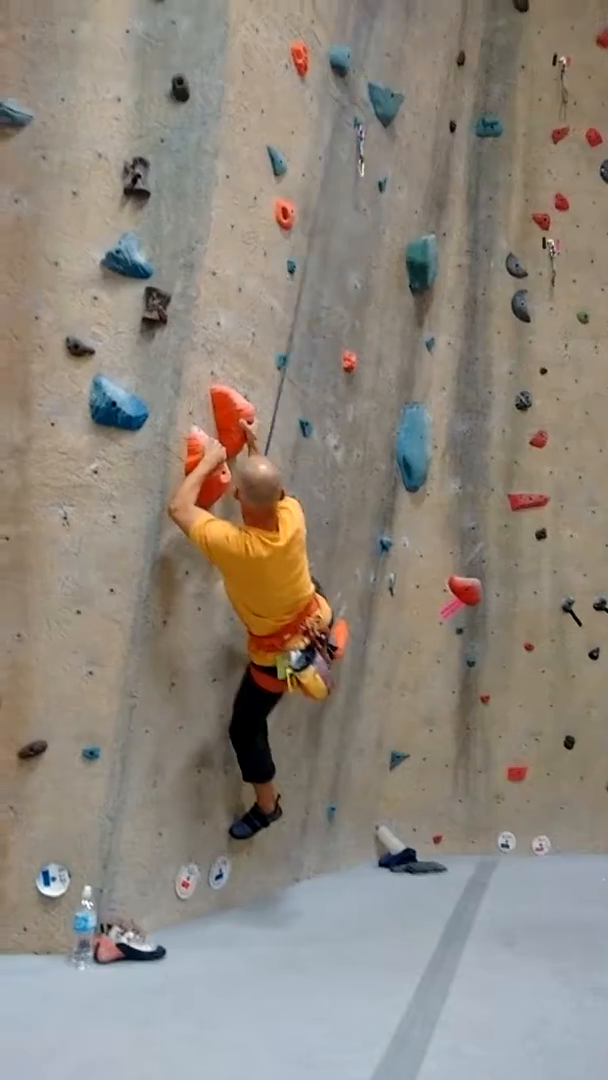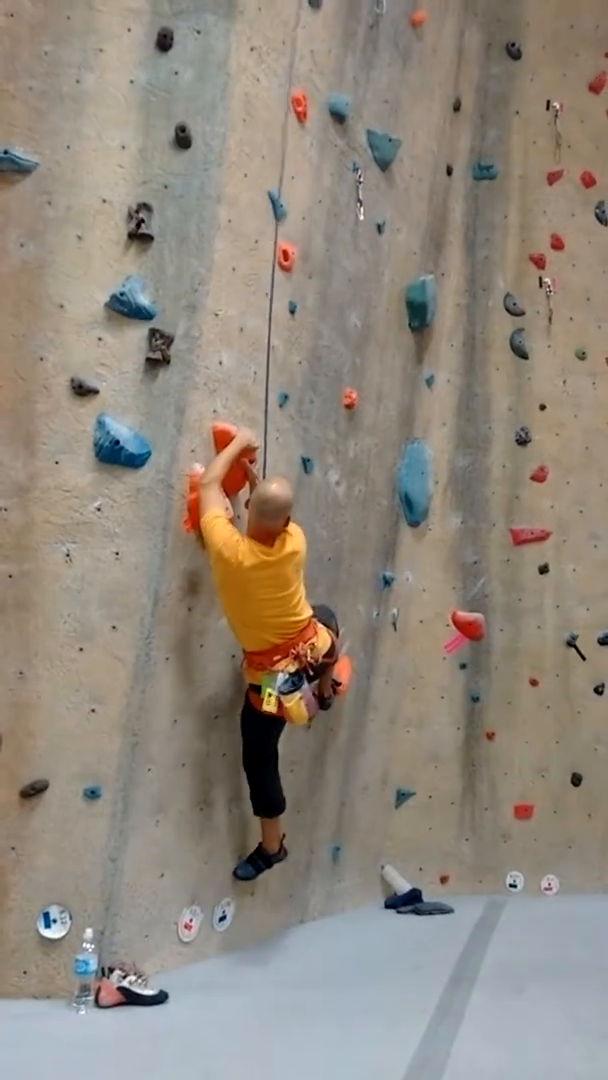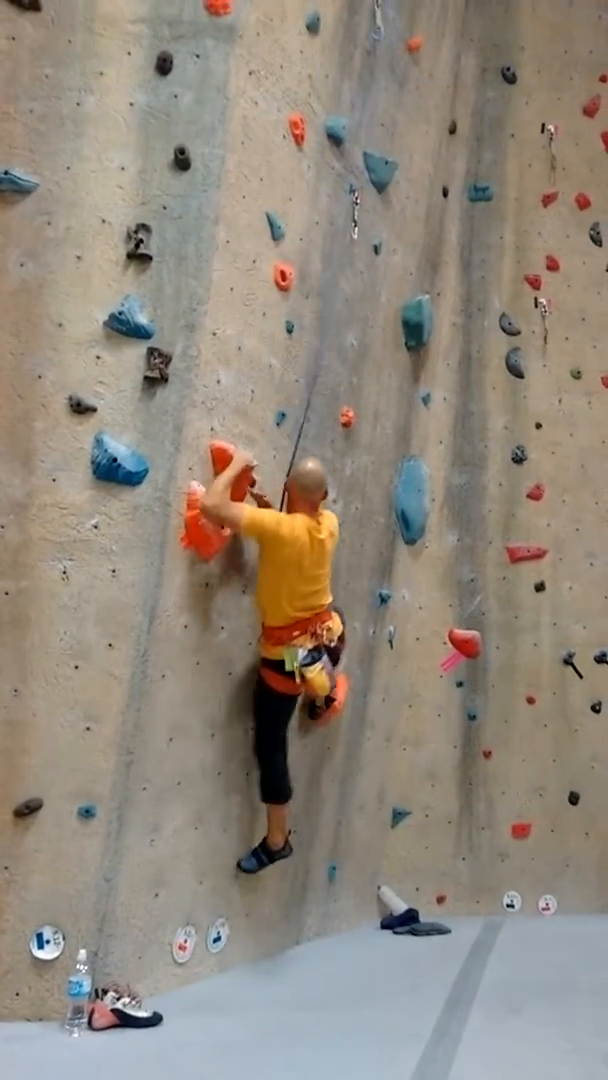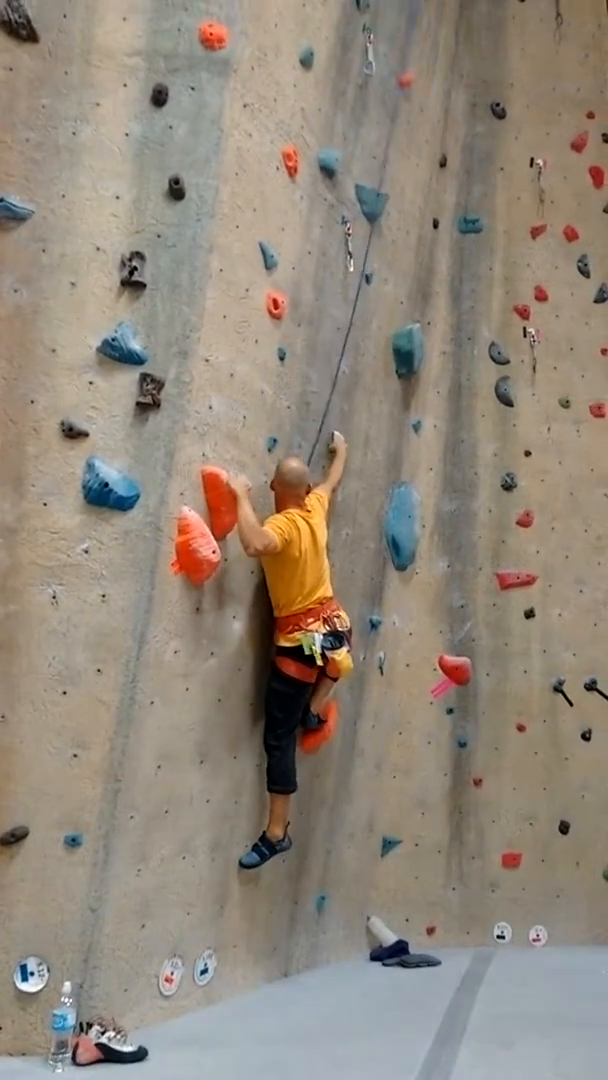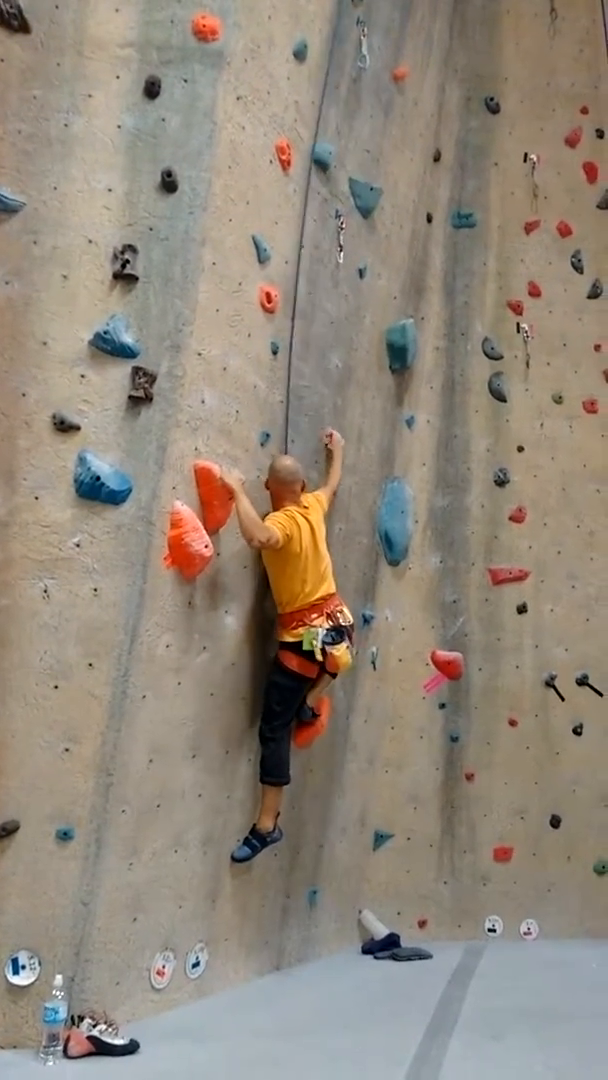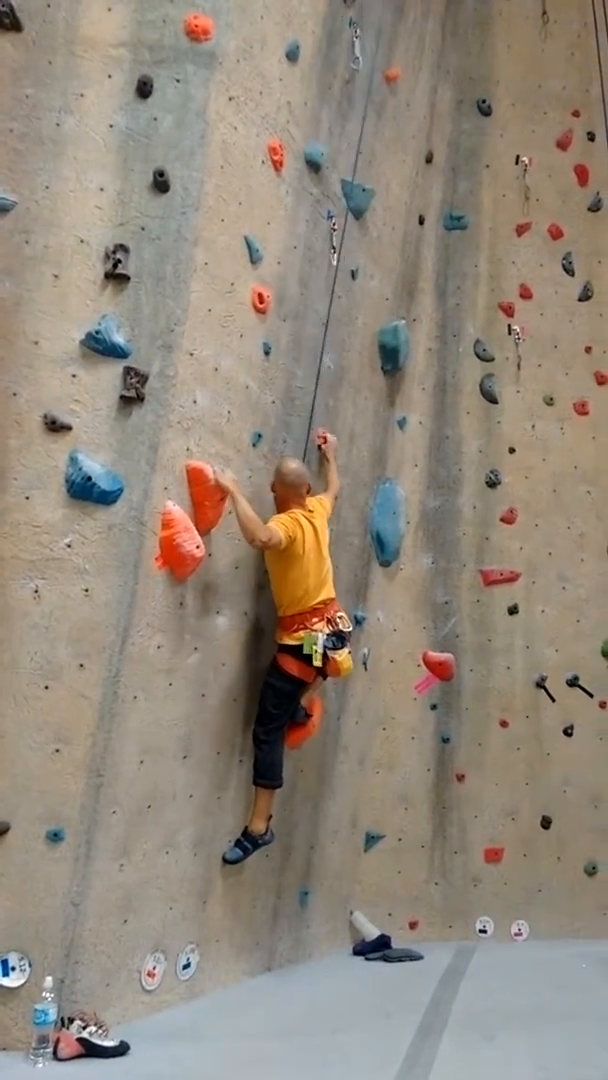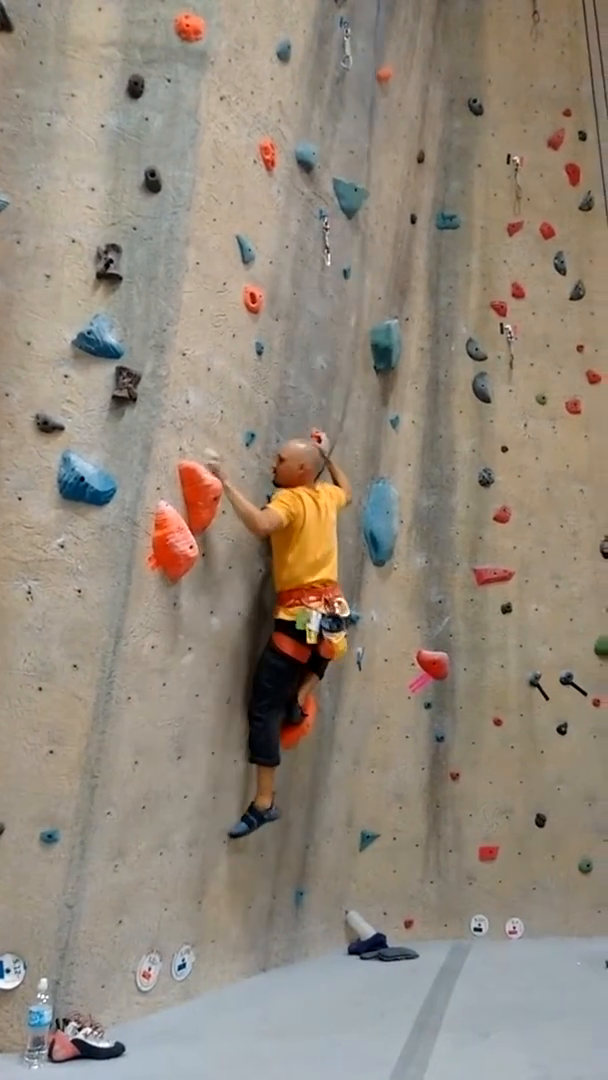
dt=0.5s
person 1, frame 1
left shoulder: (231, 545)
right shoulder: (293, 517)
left elbow: (179, 508)
right elbow: (274, 493)
left wrist: (208, 461)
right wrist: (256, 448)
left hip: (275, 653)
right hip: (314, 622)
left knee: (245, 729)
left ankle: (267, 807)
right ankle: (326, 646)
person 1, frame 2
left shoulder: (228, 550)
right shoulder: (295, 541)
left elbow: (209, 482)
left wrist: (238, 444)
right wrist: (256, 480)
left hip: (271, 672)
right hip: (314, 647)
left knee: (258, 759)
left ankle: (271, 847)
right ankle: (325, 689)
person 1, frame 3
left shoulder: (278, 526)
right shoulder: (328, 523)
left elbow: (211, 504)
left wrist: (237, 466)
right wrist: (270, 510)
left hip: (286, 649)
right hip: (327, 634)
left knee: (269, 745)
left ankle: (276, 841)
right ankle: (323, 697)
person 1, frame 4
left shoulder: (281, 525)
right shoulder: (316, 508)
left elbow: (254, 544)
right elbow: (333, 479)
left wrist: (242, 496)
right wrist: (340, 449)
left hip: (299, 639)
right hip: (333, 625)
left knee: (279, 736)
left ankle: (276, 833)
right ankle: (316, 709)
person 1, frame 5
left shoulder: (281, 522)
right shoulder: (314, 506)
left elbow: (257, 538)
right elbow: (333, 483)
left wrist: (237, 490)
right wrist: (337, 449)
left hip: (303, 633)
right hip: (335, 620)
left knee: (274, 728)
left ankle: (267, 825)
right ankle: (311, 703)
person 1, frame 6
left shoulder: (286, 524)
right shoulder: (318, 510)
left elbow: (258, 537)
right elbow: (334, 488)
left wrist: (233, 491)
right wrist: (329, 455)
left hip: (302, 637)
right hip: (333, 625)
left knee: (267, 730)
left ankle: (258, 827)
right ankle: (304, 704)
person 1, frame 7
left shoulder: (289, 500)
right shoulder: (327, 495)
left elbow: (259, 524)
right elbow: (348, 491)
left wrist: (227, 483)
right wrist: (328, 456)
left hip: (300, 615)
right hip: (331, 609)
left knee: (263, 707)
right knee: (320, 652)
left ankle: (264, 803)
right ankle: (299, 701)
